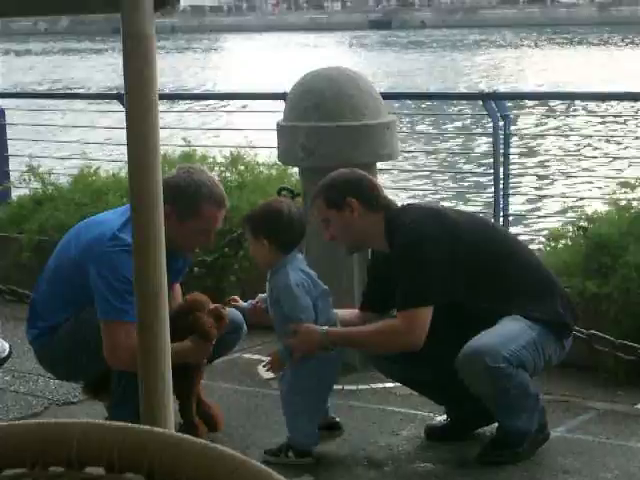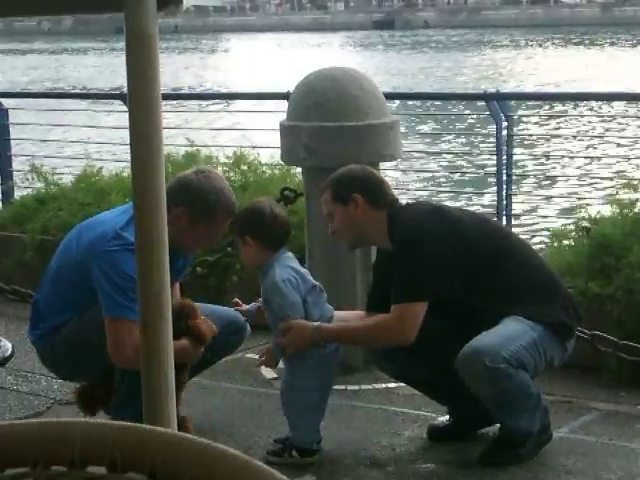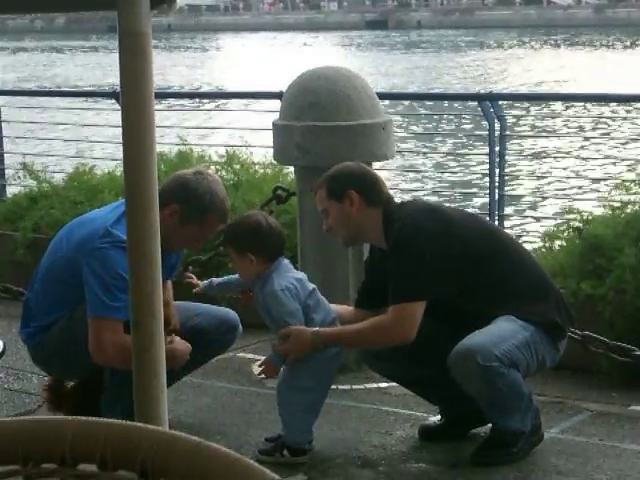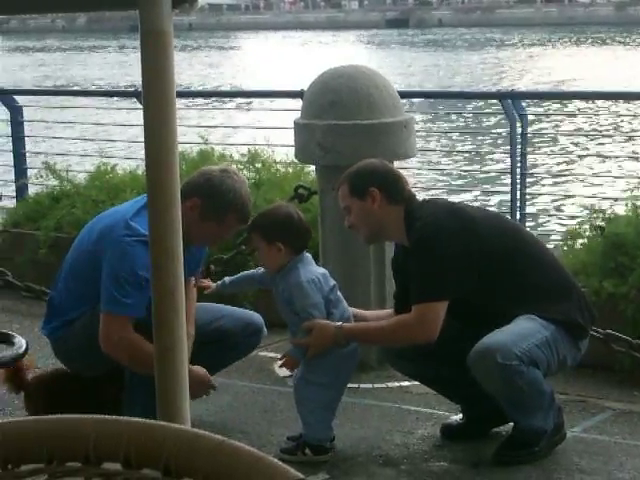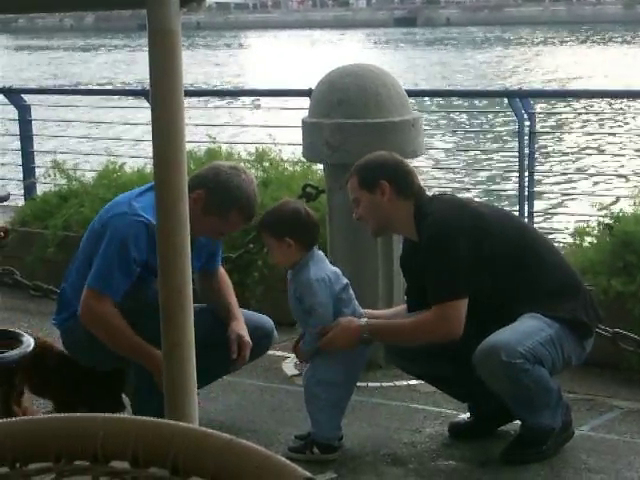
dt=0.7s
person 1, frame 1
left shoulder: (418, 233)
right shoulder: (389, 247)
left elbow: (411, 333)
right elbow: (367, 317)
left wrist: (324, 337)
left hip: (538, 320)
right hip: (479, 320)
left knee: (480, 357)
right knee: (383, 344)
left ankle: (527, 425)
right ankle: (471, 408)
person 1, frame 2
left shoulder: (419, 230)
right shoulder: (394, 245)
left elbow: (403, 328)
right elbow: (374, 317)
left wrist: (317, 334)
left hip: (542, 321)
right hip: (484, 320)
left knee: (480, 358)
right knee: (384, 346)
left ankle: (529, 426)
right ankle: (473, 408)
person 1, frame 3
left shoulder: (415, 229)
right shoulder: (386, 245)
left elbow: (401, 328)
right elbow: (364, 315)
left wrist: (317, 338)
left hip: (534, 321)
right hip: (474, 321)
left knee: (473, 356)
right knee: (376, 344)
left ankle: (521, 425)
right ankle: (464, 408)
person 1, frame 4
left shoulder: (436, 228)
right shoulder: (410, 242)
left elbow: (424, 327)
right elbow: (405, 317)
left wrist: (340, 333)
left hip: (555, 320)
right hip: (496, 319)
left knee: (493, 355)
right knee: (398, 343)
left ankle: (543, 422)
right ankle: (485, 407)
person 1, frame 5
left shoulder: (446, 224)
right shoulder: (418, 240)
left elbow: (447, 324)
right elbow: (420, 313)
left wrist: (363, 331)
right wrist: (358, 317)
left hip: (560, 318)
right hip: (502, 319)
left knee: (497, 354)
right knee: (401, 343)
left ankle: (551, 421)
right ankle: (492, 405)
person 2, frame 1
left shoulder: (289, 280)
right shoulder: (286, 267)
left elbow: (305, 325)
right elbow: (274, 297)
left wrist: (284, 354)
left hip: (315, 349)
left knee: (297, 394)
left ankle: (300, 447)
right ankle: (324, 423)
person 2, frame 2
left shoulder: (278, 278)
right shoulder: (281, 264)
left elbow: (295, 323)
left wrist: (276, 351)
right wrist: (251, 309)
left hip: (314, 347)
right hip: (316, 343)
left knee: (297, 393)
right knee: (300, 393)
left ankle: (304, 447)
right ankle: (305, 436)
person 2, frame 3
left shoulder: (278, 289)
right shoulder: (270, 272)
right elbow: (240, 281)
left wrist: (275, 360)
right wrist: (208, 286)
left hip: (319, 347)
left knee: (294, 392)
right knee: (291, 391)
left ankle: (296, 446)
right ankle: (296, 435)
person 2, frame 4
left shoulder: (302, 280)
right shoulder: (284, 270)
right elbow: (255, 278)
left wrist: (296, 353)
right wrist: (220, 286)
left hip: (335, 345)
left knee: (310, 389)
right knee: (306, 387)
left ankle: (317, 444)
right ankle: (318, 434)
person 2, frame 5
left shoulder: (313, 278)
right shoulder: (303, 267)
left elbow: (323, 320)
left wrist: (306, 348)
right wrist: (302, 338)
left knee: (320, 386)
right knee: (315, 384)
left ankle: (325, 442)
right ankle: (326, 432)
person 3, frame 1
left shoulder: (175, 233)
right shoulder: (118, 249)
left elbow: (170, 286)
right elbow: (119, 352)
right wrist: (186, 351)
left hip: (117, 325)
left knee: (230, 325)
left ankle: (135, 391)
right ankle: (125, 421)
person 3, frame 2
left shoulder: (173, 230)
right shoulder: (121, 248)
left elbow: (170, 286)
right elbow: (124, 350)
right wrist: (185, 349)
left hip: (118, 319)
left knee: (233, 325)
left ankle: (138, 390)
right ankle: (127, 422)
person 3, frame 3
left shoulder: (165, 228)
right shoulder: (111, 246)
left elbow: (163, 282)
right elbow: (105, 348)
left wrist: (169, 335)
right wrist: (171, 354)
left hip: (109, 318)
left knee: (225, 325)
left ankle: (130, 389)
right ankle: (120, 419)
person 3, frame 4
left shoulder: (192, 223)
right shoulder: (133, 240)
left elbow: (187, 281)
right elbow: (115, 339)
left wrist: (187, 337)
left hip: (144, 322)
left knee: (249, 328)
left ankle: (152, 387)
right ankle: (141, 419)
person 3, frame 5
left shoulder: (204, 217)
right shoulder: (134, 222)
left elbow: (211, 274)
right elbow: (92, 310)
left wrist: (236, 320)
right wrist: (157, 363)
left hip: (151, 322)
left knee: (260, 332)
left ankle: (164, 390)
right ankle: (150, 415)
